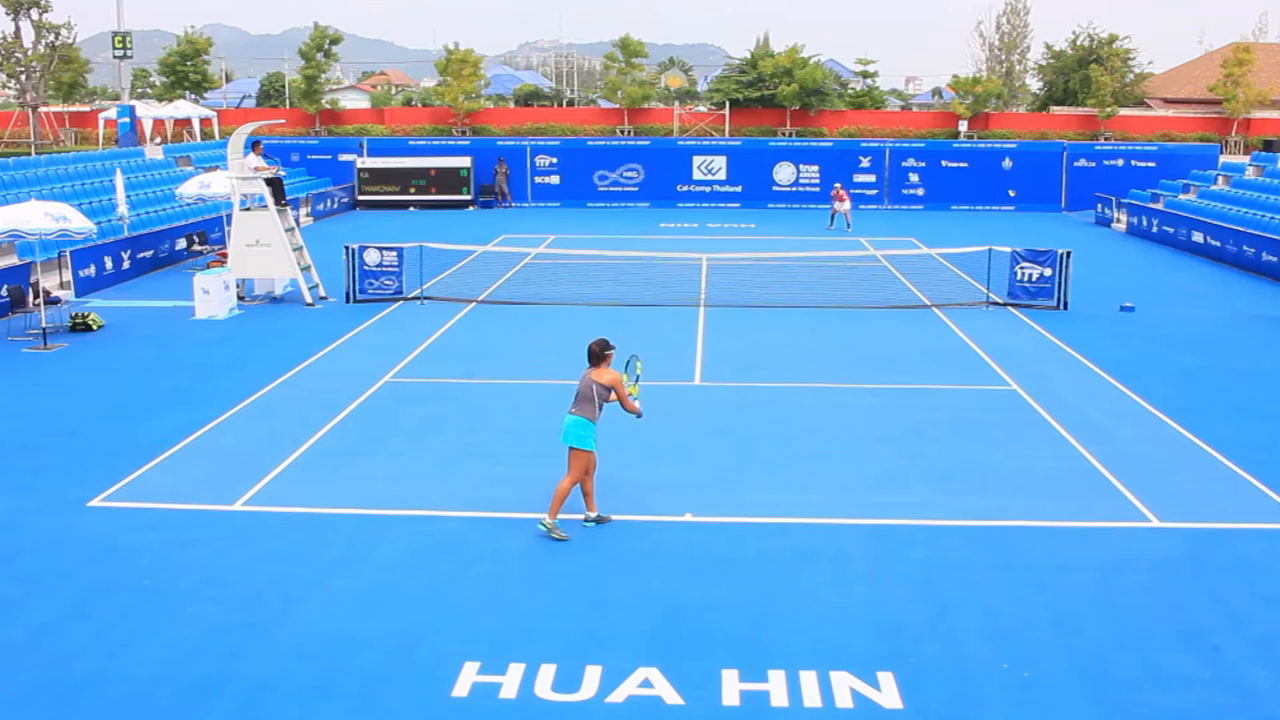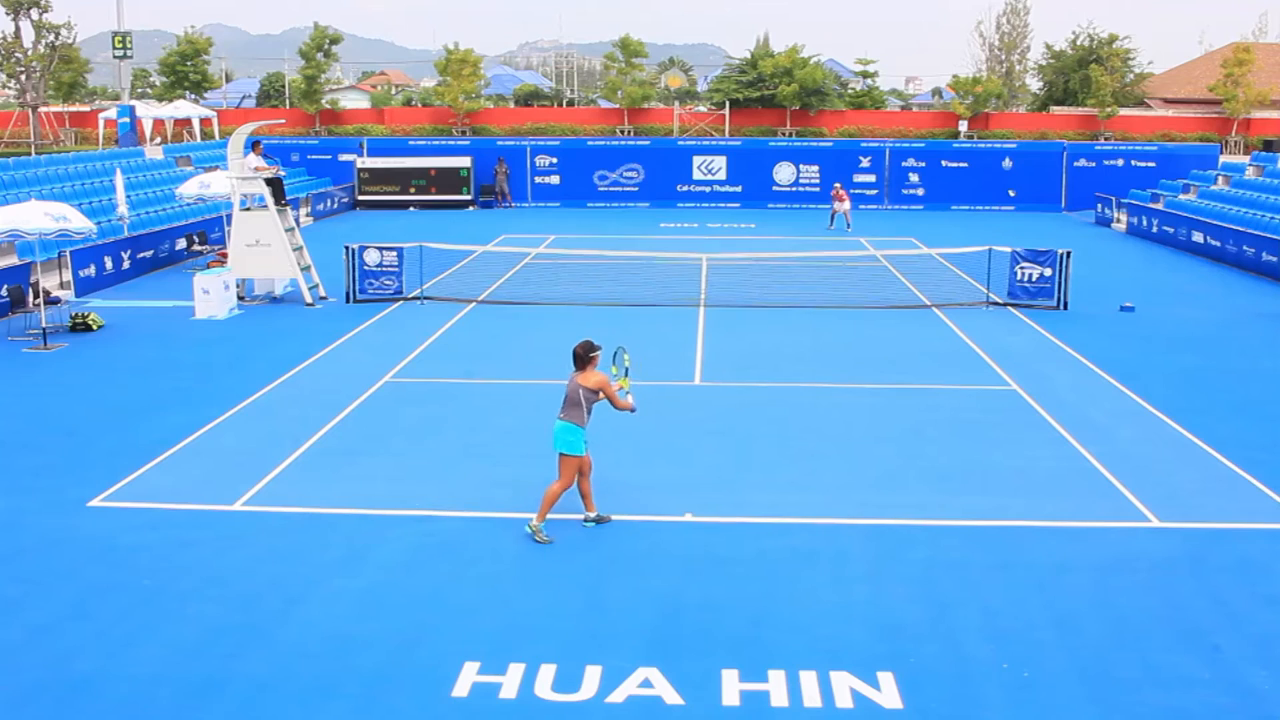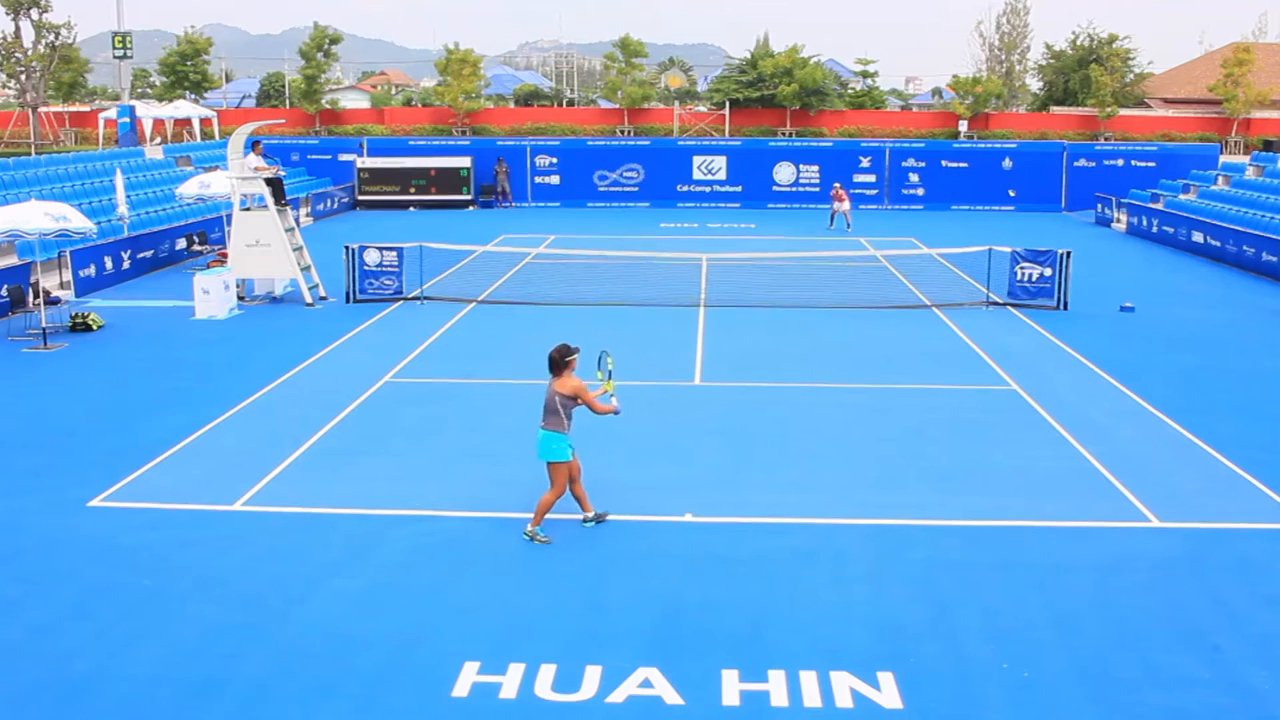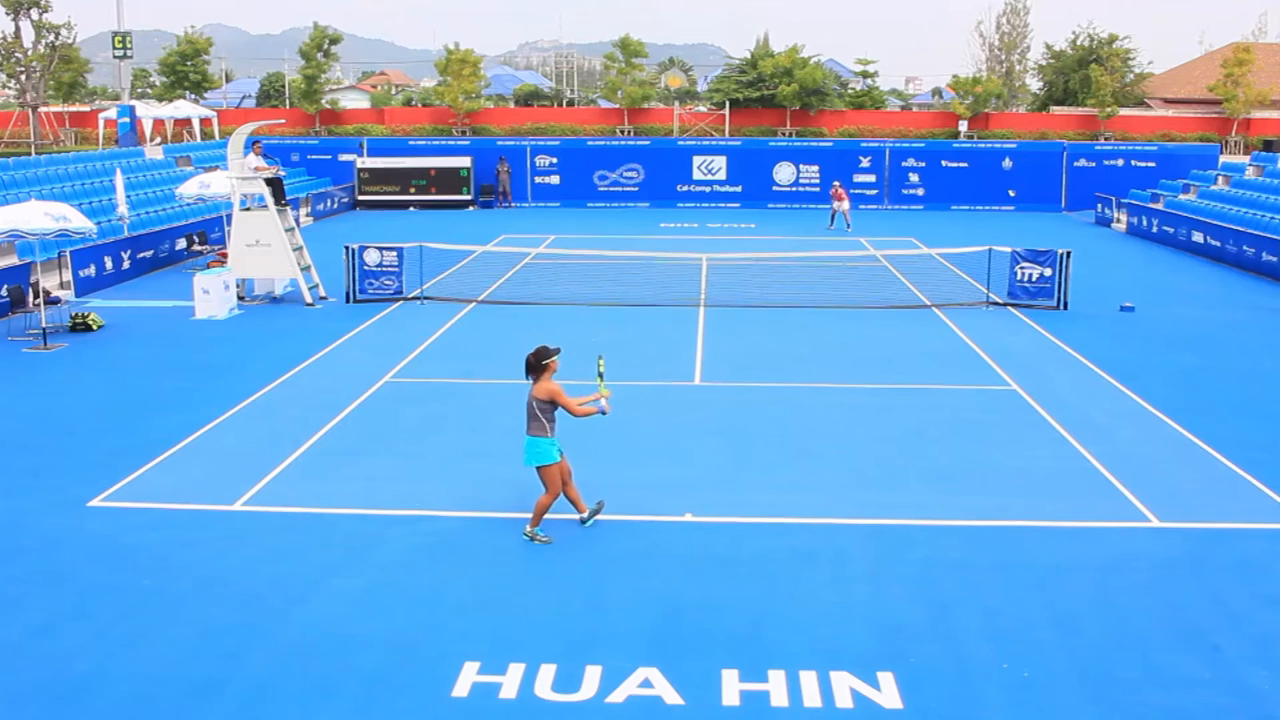
dt=0.3s
person 1, frame 1
left shoulder: (589, 373)
right shoulder: (612, 375)
right elbow: (626, 406)
left wrist: (622, 393)
right wrist: (638, 411)
left hip: (577, 423)
right hip: (582, 426)
left knee: (589, 470)
right knee: (573, 477)
left ankle: (591, 514)
right ankle: (550, 520)
person 1, frame 2
left shoulder: (577, 375)
right shoulder: (599, 377)
right elbow: (617, 404)
left wrist: (613, 388)
right wrist: (631, 406)
left hip: (569, 429)
right hip: (571, 431)
left knee: (585, 471)
right knee: (565, 482)
left ankle: (591, 514)
right ankle: (536, 523)
person 1, frame 3
left shoulder: (557, 380)
right shoulder: (573, 383)
right elbow: (596, 408)
left wrist: (600, 391)
right wrist: (614, 409)
left hip: (558, 438)
right hip: (555, 439)
left knee: (575, 476)
right knee: (558, 489)
left ankle: (589, 514)
right ankle: (532, 528)
person 1, frame 4
left shoulder: (542, 383)
right shoulder: (550, 387)
left elbow: (568, 402)
right elbow: (575, 411)
left wrist: (595, 397)
right wrist: (600, 409)
left hip: (547, 441)
right hip: (541, 444)
left knee: (566, 478)
right knee: (553, 491)
left ankle: (584, 514)
right ankle: (531, 529)
